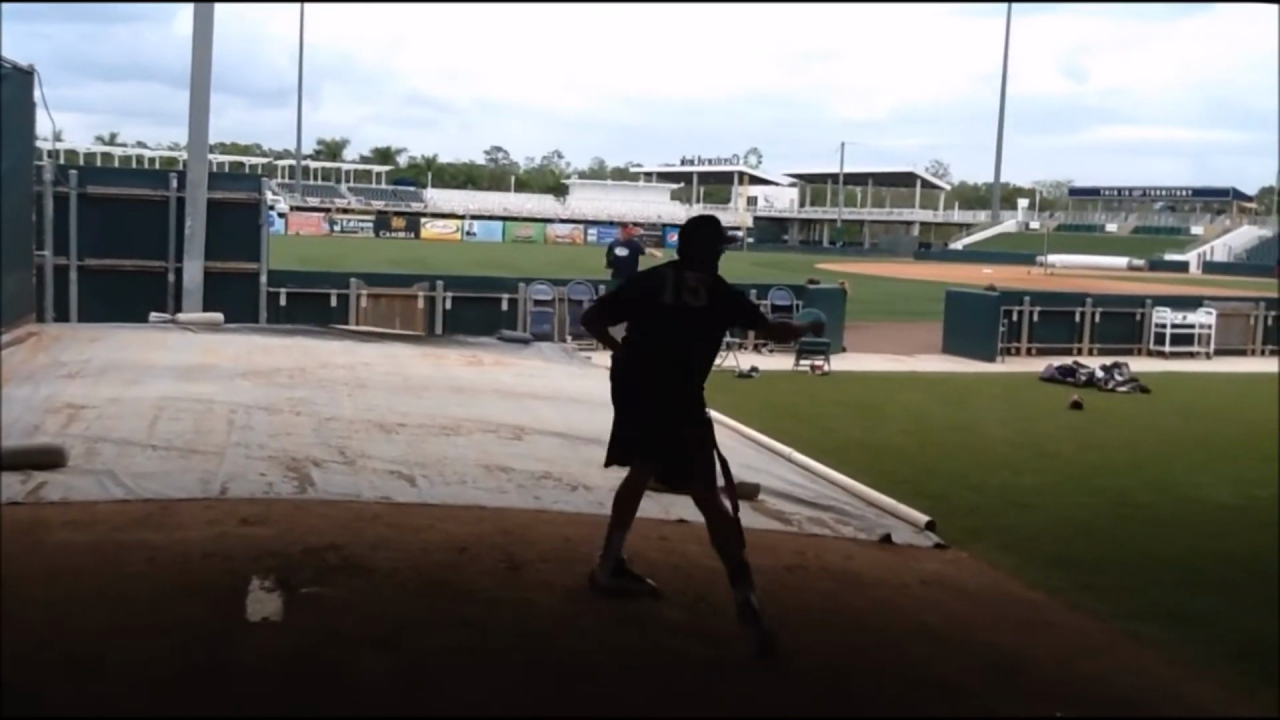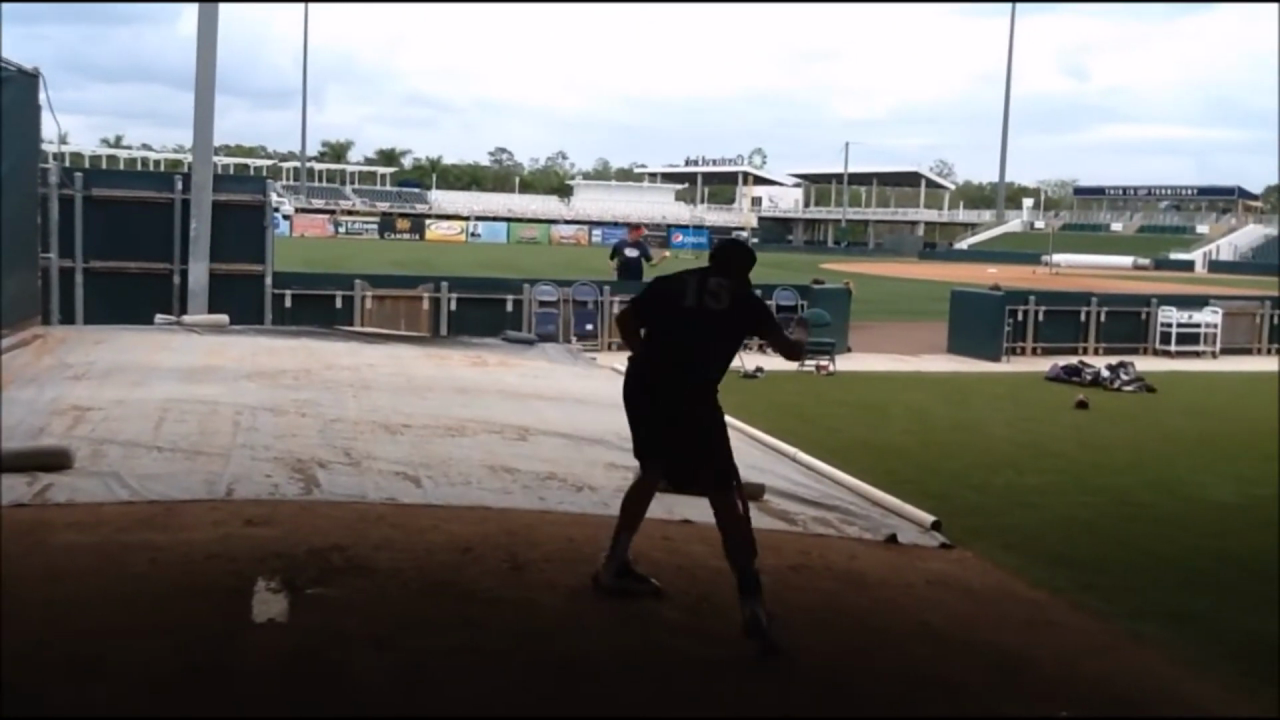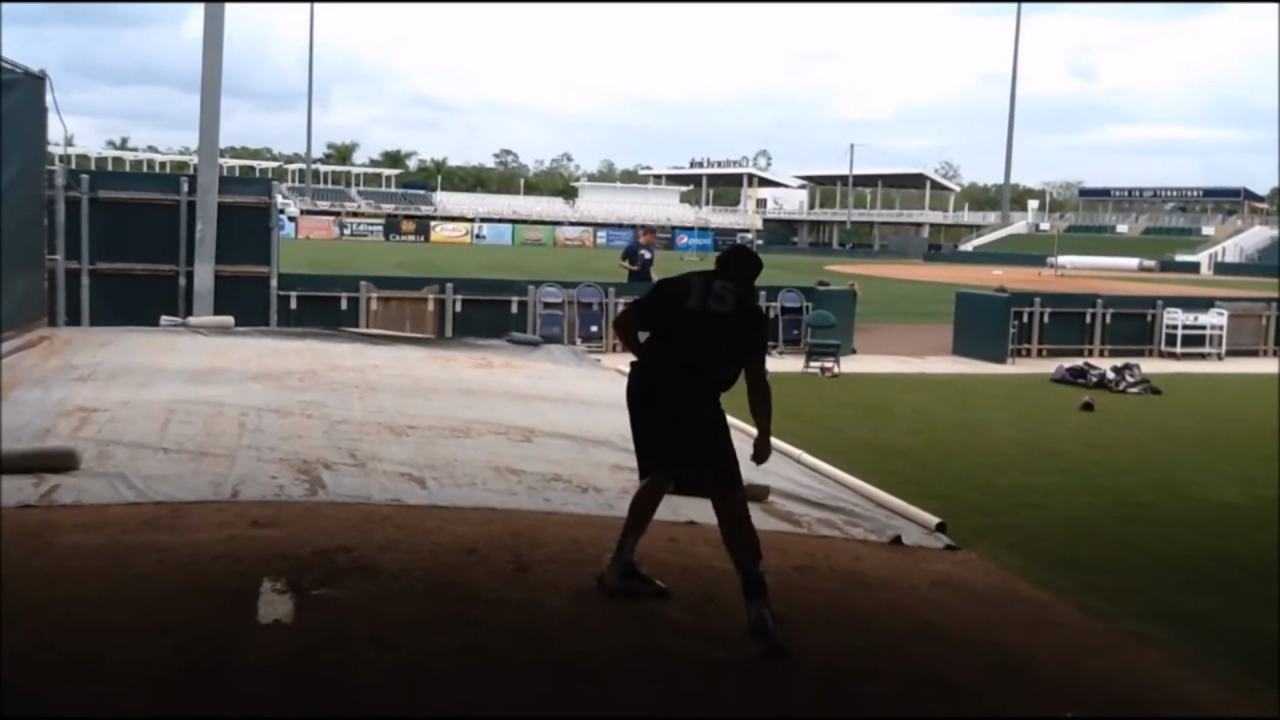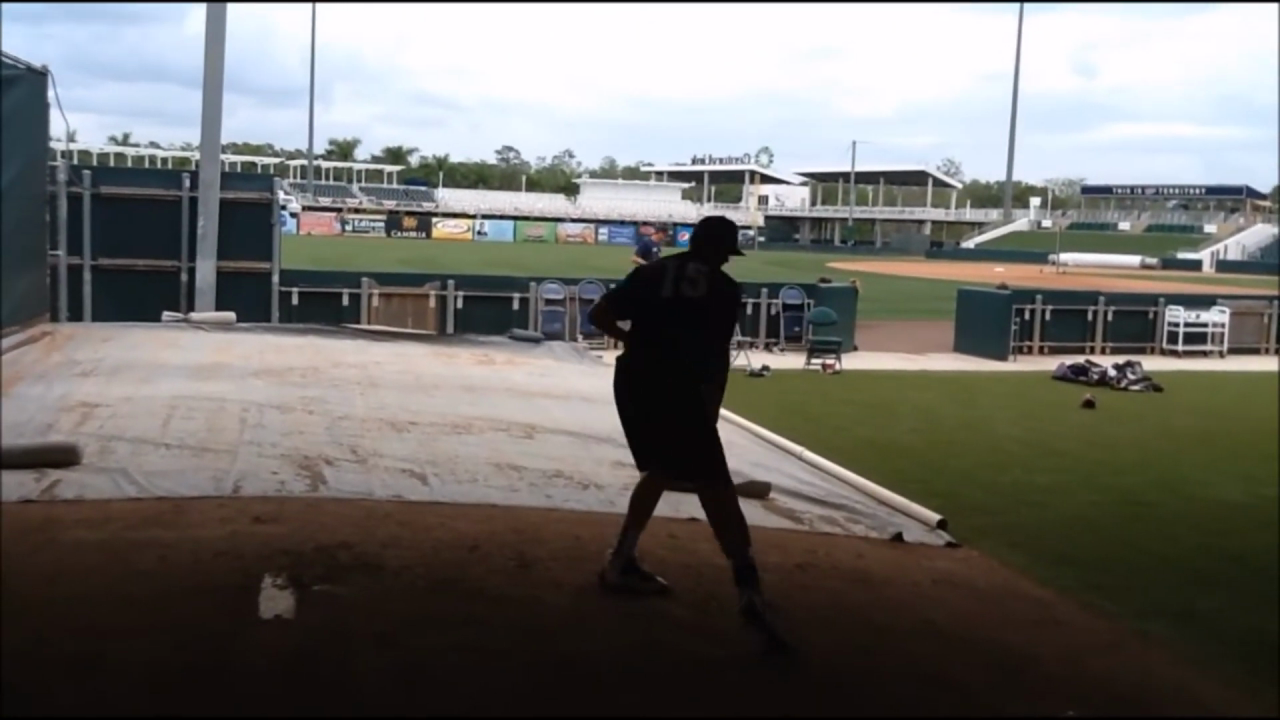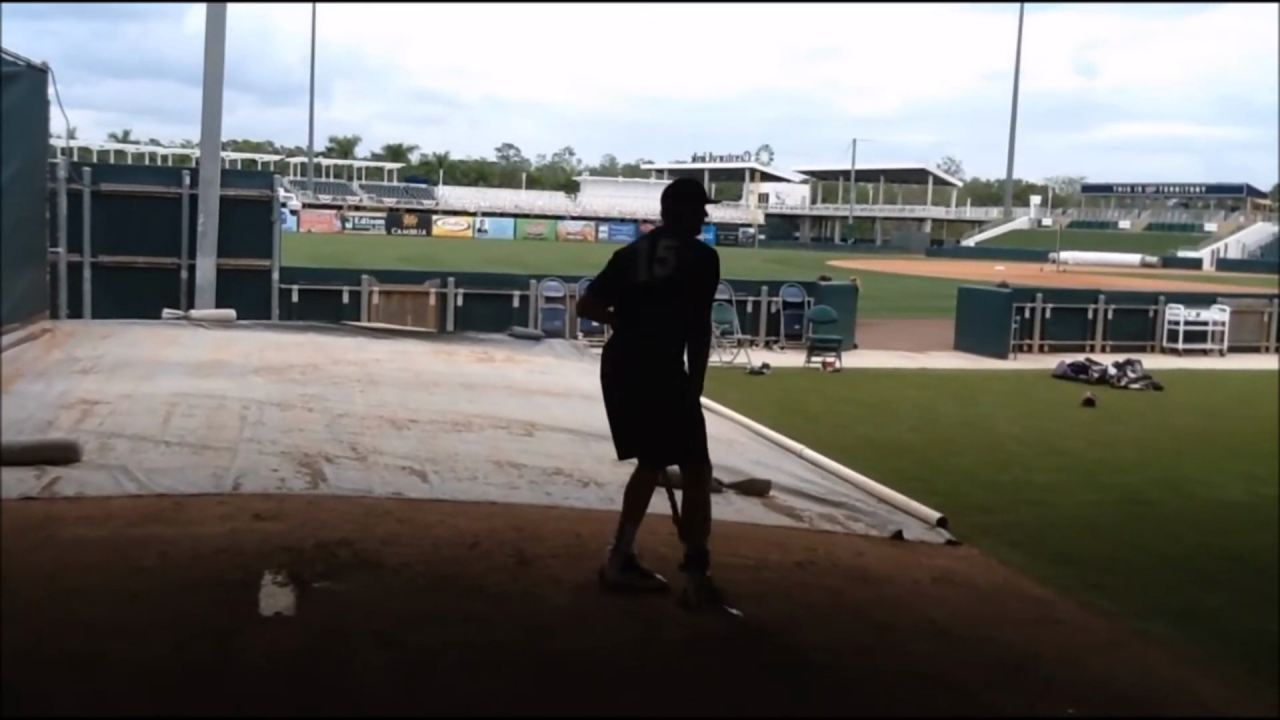
dt=0.2s
person 1, frame 1
left shoulder: (645, 280)
right shoulder: (723, 293)
left elbow: (593, 320)
right elbow: (775, 332)
right wrist: (806, 328)
left hip: (630, 384)
right hip: (678, 394)
left knee: (641, 470)
right knee: (706, 494)
left ankle: (609, 565)
right ankle: (744, 594)
person 1, frame 2
left shoulder: (671, 285)
right shoulder: (747, 301)
left elbow: (626, 321)
right elbow: (789, 349)
right wrist: (800, 335)
left hip: (643, 384)
right hip: (691, 395)
left knee: (653, 471)
right knee: (725, 495)
left ankle: (614, 565)
right ankle: (751, 603)
person 1, frame 3
left shoulder: (675, 286)
right shoulder: (749, 310)
left elbow: (625, 323)
right elbow: (756, 380)
right wrist: (764, 436)
left hip: (646, 388)
right hip: (693, 398)
left knee: (660, 475)
right knee: (729, 498)
left ankle: (620, 567)
right ankle: (757, 606)
person 1, frame 4
left shoulder: (650, 272)
right shoulder: (725, 291)
left elbow: (599, 315)
right elbow: (717, 360)
right wrist: (709, 416)
left hip: (632, 380)
right hip: (677, 390)
left knee: (661, 471)
right knee: (716, 489)
left ankle: (621, 563)
right ankle: (749, 594)
person 1, frame 5
left shoulder: (631, 252)
right shoulder: (701, 257)
left elbow: (587, 306)
right elbow: (697, 327)
right wrist: (696, 383)
left hip: (618, 367)
right hip: (661, 371)
left knee: (651, 464)
right knee: (695, 469)
left ankle: (621, 561)
right ankle: (695, 575)
